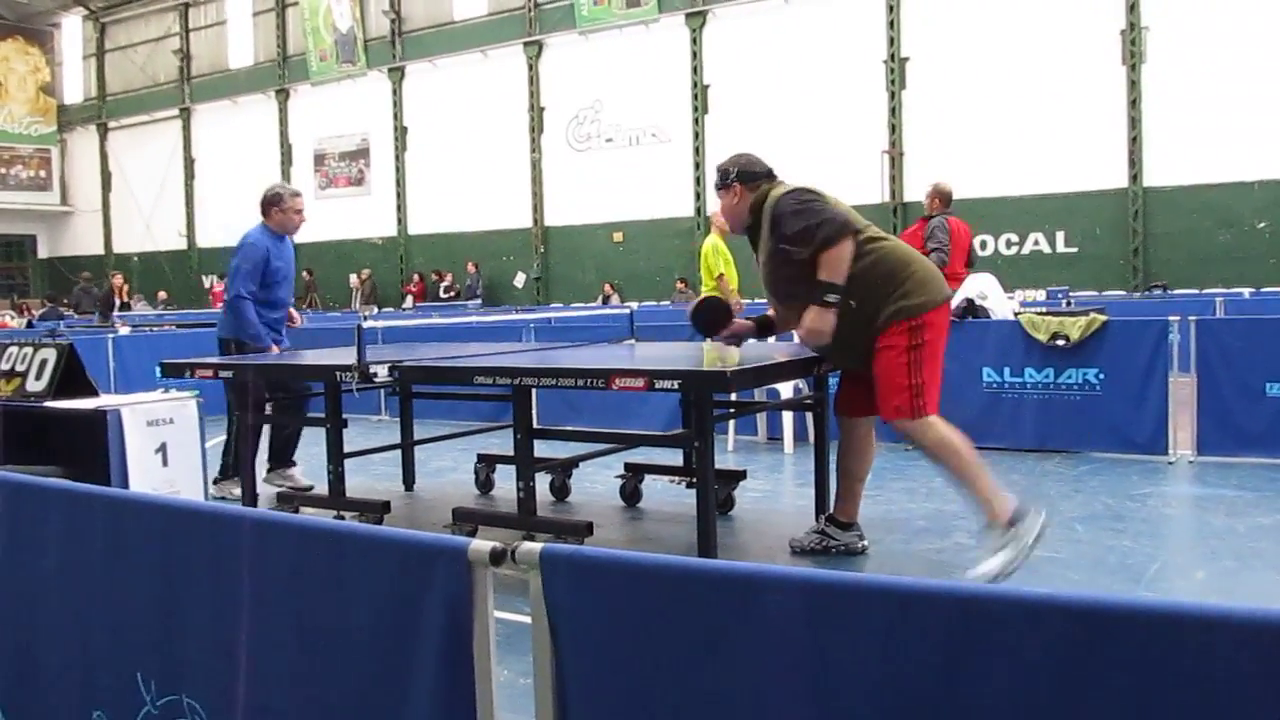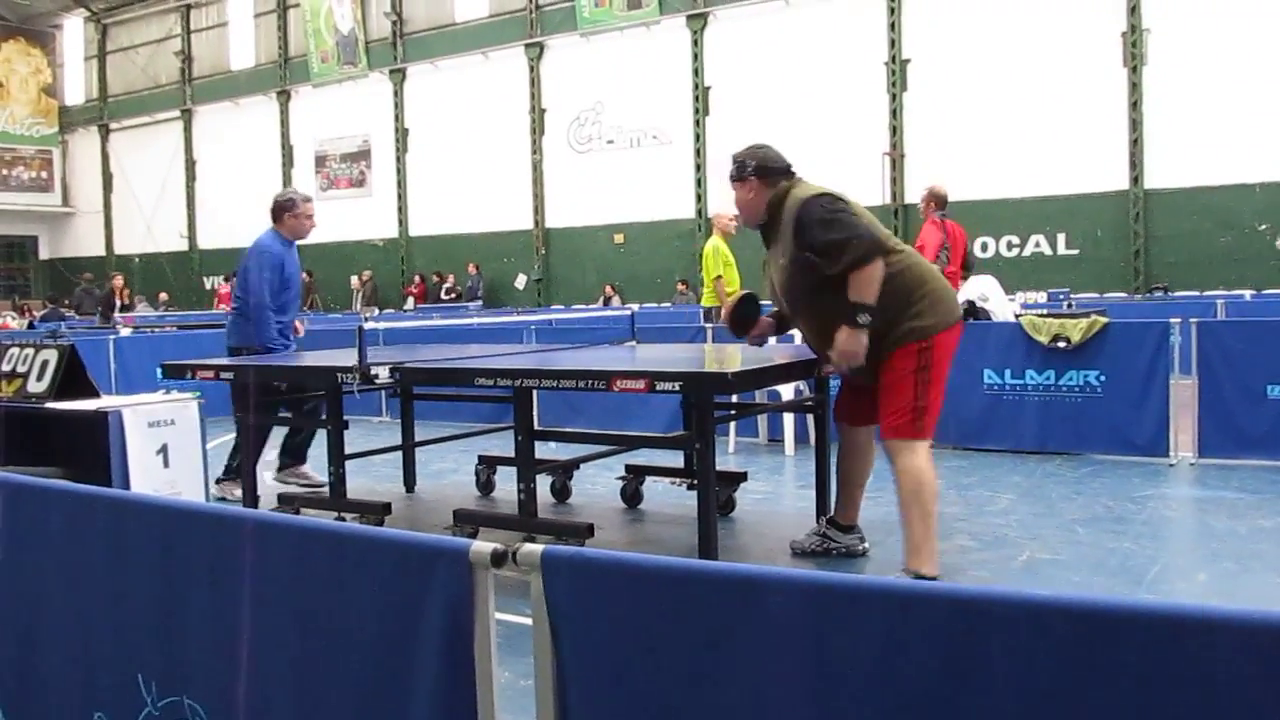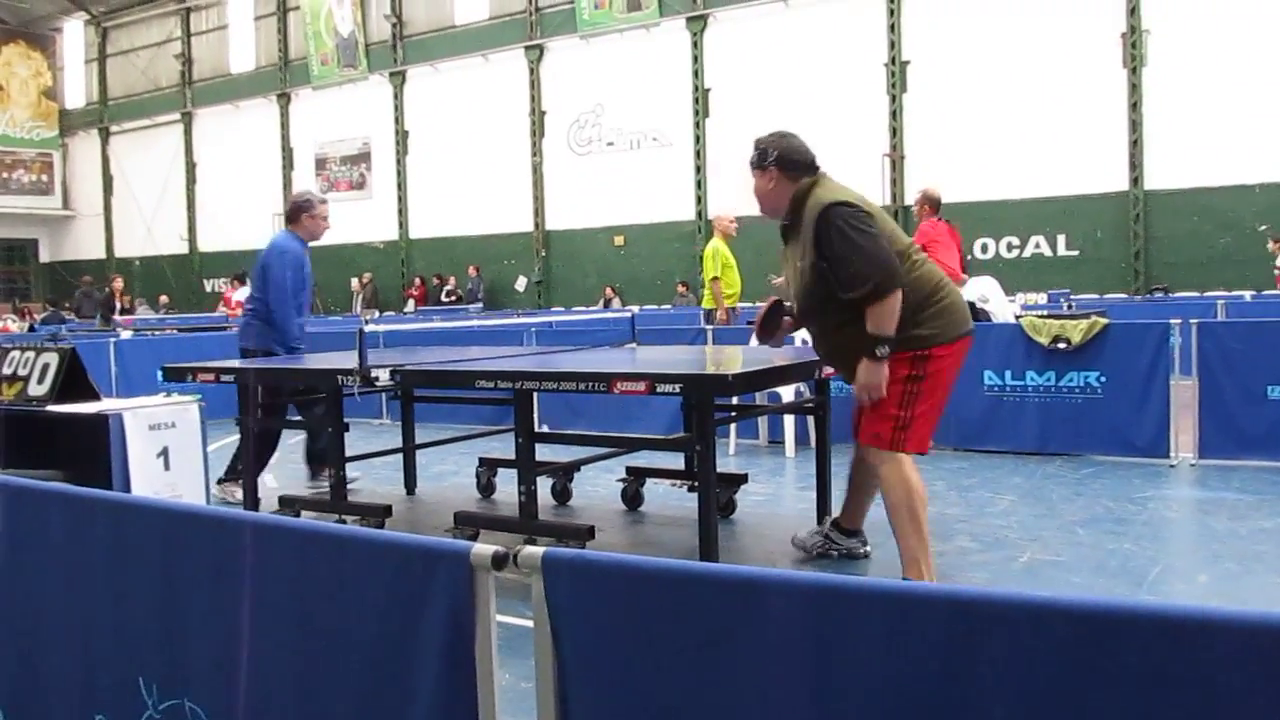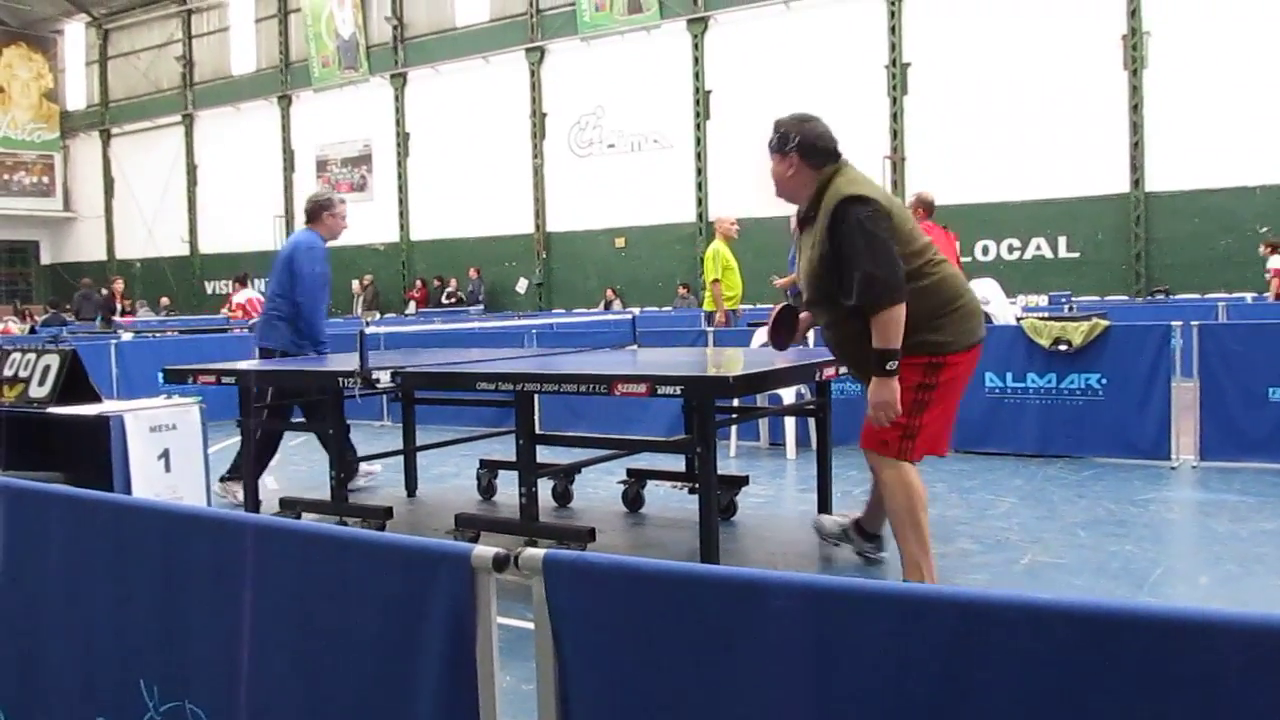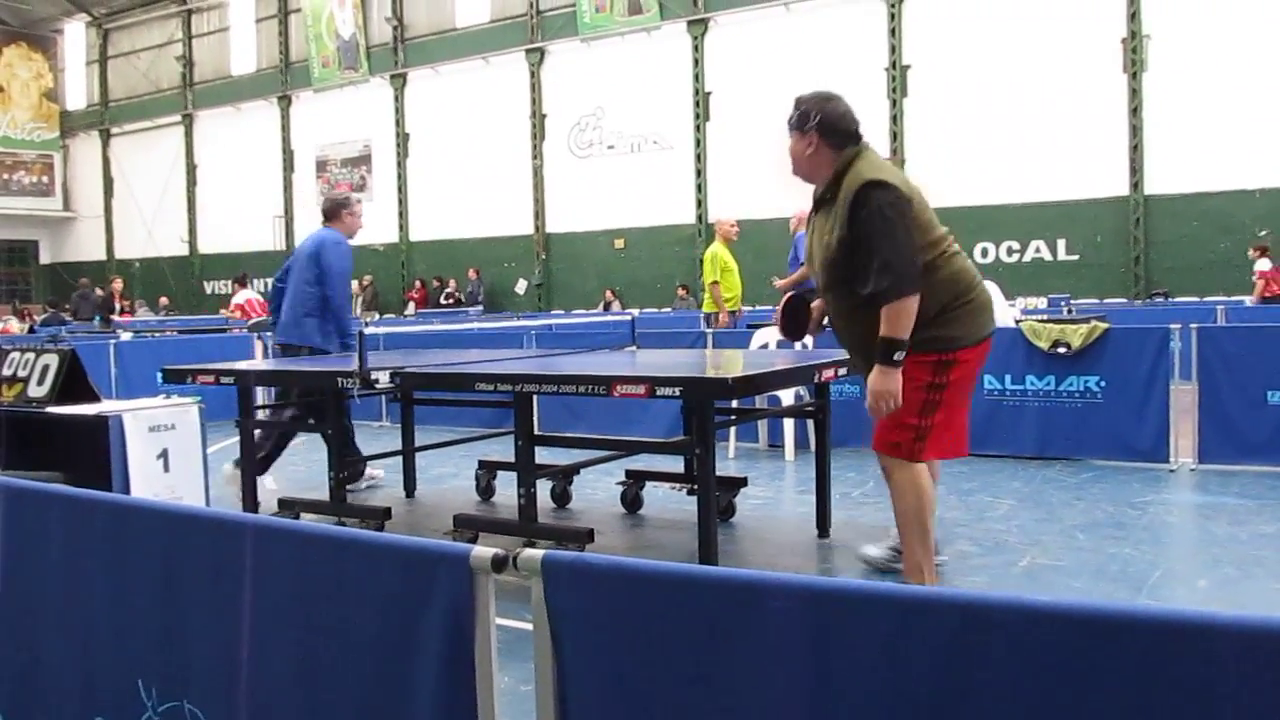
dt=0.1s
person 1, frame 1
left shoulder: (786, 204)
right shoulder: (768, 228)
left elbow: (837, 236)
right elbow: (792, 311)
left wrist: (824, 305)
right wrist: (751, 327)
left hip: (903, 309)
right hip: (863, 327)
left knee: (912, 420)
right knee: (854, 419)
left ankle: (1007, 516)
right ankle: (842, 526)
person 1, frame 2
left shoulder: (808, 206)
right shoulder: (782, 224)
left elbow: (868, 254)
right elbow: (805, 302)
left wrist: (856, 324)
right wrist: (773, 325)
left hip: (915, 321)
right hip: (885, 330)
left knee: (902, 437)
right knee: (853, 425)
left ankle: (924, 575)
right ankle: (842, 528)
person 1, frame 3
left shoulder: (830, 211)
right shoulder: (804, 215)
left elbow: (884, 283)
right elbow: (833, 290)
left wrist: (875, 355)
right wrist: (794, 322)
left hip: (921, 332)
right hip: (898, 336)
left knee: (887, 448)
right knee: (870, 440)
left ankle: (921, 582)
right ankle: (846, 529)
person 1, frame 4
left shoulder: (849, 205)
right shoulder: (821, 204)
left elbow: (888, 295)
left wrist: (885, 373)
right wrist: (810, 316)
left hip: (934, 337)
right hip: (912, 336)
left knee: (890, 454)
right knee: (884, 444)
left ankle: (922, 588)
right ankle: (868, 530)
person 1, frame 5
left shoulder: (871, 191)
right shoulder: (837, 186)
left elbow: (902, 284)
left wrist: (886, 364)
right wrist: (827, 305)
left hip: (938, 332)
right hip: (925, 332)
left knee: (903, 453)
right knee: (915, 448)
left ankle: (920, 587)
right ankle: (910, 545)
person 2, frame 1
left shoulder: (284, 241)
right shoulder: (255, 244)
right elbow: (240, 298)
left wrist: (286, 307)
right wrist: (263, 344)
left hip: (271, 341)
right hip: (243, 341)
left knee: (296, 400)
right knee: (249, 413)
left ankle: (280, 466)
right ankle: (227, 479)
person 2, frame 2
left shoulder: (288, 246)
right shoulder: (267, 250)
right elbow: (258, 306)
left wrist: (289, 319)
right wrist: (274, 351)
left hip: (279, 345)
right hip: (253, 347)
left knee: (310, 400)
right knee: (256, 417)
left ankle: (292, 465)
right ankle: (230, 480)
person 2, frame 3
left shoulder: (292, 245)
right shoulder: (286, 250)
right elbow: (280, 307)
left wrist: (294, 346)
right wrist: (294, 350)
left hip: (279, 346)
right hip: (267, 347)
left knee: (316, 404)
right knee: (265, 420)
left ankle: (321, 469)
right ankle: (231, 482)
person 2, frame 4
left shoulder: (304, 243)
right shoulder: (310, 247)
left elbow: (287, 296)
right elbow: (308, 304)
right wrist: (321, 349)
left hip: (293, 344)
right hip: (285, 345)
left knee: (325, 408)
right knee: (270, 419)
left ankle: (347, 469)
right ankle: (234, 480)
person 2, frame 5
left shoulder: (312, 242)
right shoulder: (336, 244)
left elbow: (279, 285)
right elbow: (338, 299)
left wrist: (279, 322)
right wrist: (349, 344)
left hip: (293, 335)
right hip: (308, 339)
left knee: (332, 407)
right knee: (295, 411)
left ankle: (352, 471)
right ankle: (243, 470)
